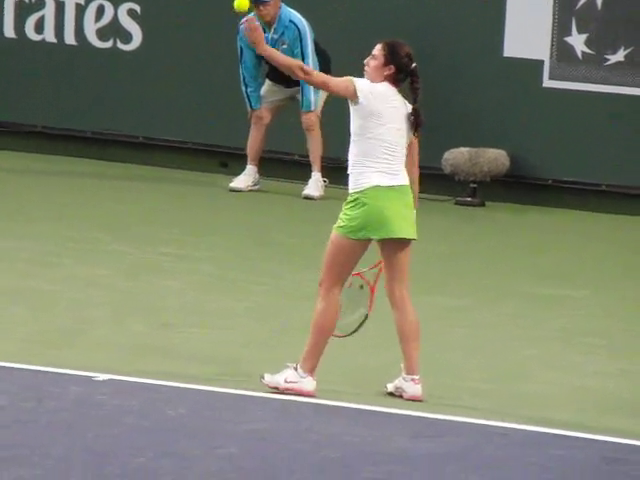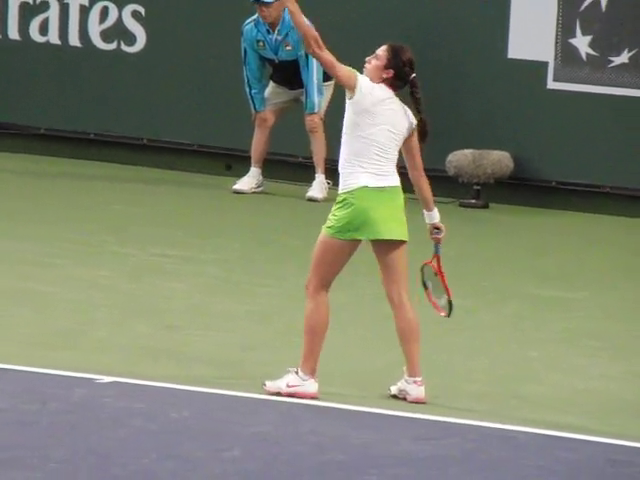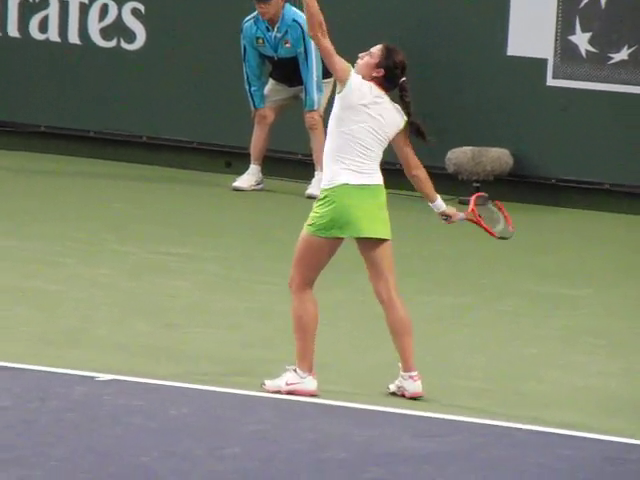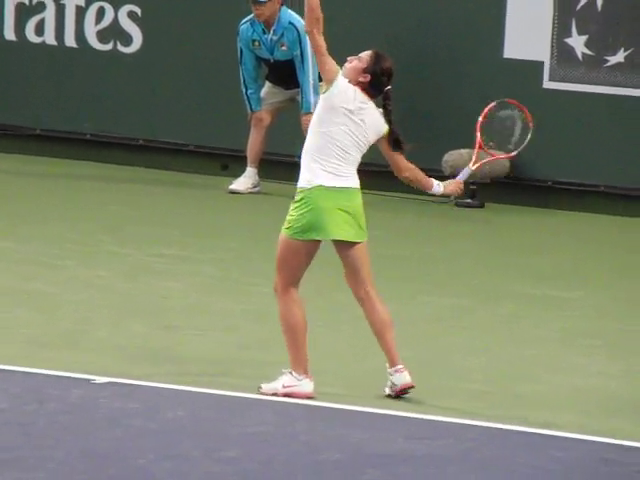
dt=0.4s
person 1, frame 1
left shoulder: (366, 92)
right shoulder: (408, 110)
left elbow: (307, 74)
right elbow: (412, 169)
left wrist: (261, 45)
right wrist: (411, 215)
left hip: (369, 200)
right hip: (400, 200)
left knee: (329, 288)
right knee: (399, 294)
left ankle: (304, 374)
right ankle: (411, 379)
person 1, frame 2
left shoulder: (363, 90)
right shoulder: (406, 116)
left elbow: (317, 48)
right elbow: (417, 171)
right wrist: (432, 215)
left hip: (358, 200)
right hip: (390, 202)
left knee: (316, 287)
right knee: (399, 296)
left ankle: (305, 377)
right ankle: (414, 381)
person 1, frame 3
left shoulder: (353, 87)
right shoulder: (395, 116)
left elbow: (319, 34)
right elbow: (413, 169)
right wrist: (440, 205)
left hip: (339, 197)
right hip: (372, 199)
left knee: (300, 284)
right knee: (387, 292)
left ankle: (303, 374)
right ankle: (410, 377)
person 1, frame 4
left shoulder: (339, 90)
right shoulder: (378, 121)
right elbow: (402, 168)
right wrist: (440, 187)
left hip: (315, 198)
right hip: (349, 201)
left knee: (285, 286)
right knee: (365, 291)
left ankle: (299, 377)
right ankle: (398, 371)
person 2, frame 1
left shoulder: (296, 25)
left elbow: (308, 68)
right elbow: (248, 69)
left wrist: (309, 108)
right wrist: (254, 105)
right hip: (277, 78)
left knee: (310, 122)
right knee: (258, 118)
left ankle: (316, 179)
right ankle: (251, 174)
person 2, frame 2
right shoulder: (250, 29)
left elbow: (311, 69)
right elbow: (252, 71)
left wrist: (313, 109)
right wrist: (258, 107)
left hip: (315, 79)
right hip: (281, 81)
left knee: (313, 123)
right knee: (262, 120)
left ankle: (320, 180)
right ankle: (255, 176)
person 2, frame 3
left shoulder: (299, 24)
right shoulder: (250, 27)
left elbow: (311, 66)
right elbow: (251, 68)
left wrist: (312, 107)
right wrist: (258, 104)
left hip: (315, 77)
right hip: (280, 78)
left knee: (313, 121)
right knee: (262, 117)
left ankle: (319, 178)
right ankle: (254, 173)
person 2, frame 4
left shoulder: (295, 27)
right shoulder: (246, 29)
left elbow: (307, 69)
right elbow: (248, 70)
left wrist: (308, 109)
right wrist: (254, 106)
left hip: (310, 80)
right hip: (276, 81)
left knee: (309, 123)
right knee: (258, 120)
right ankle: (251, 175)
